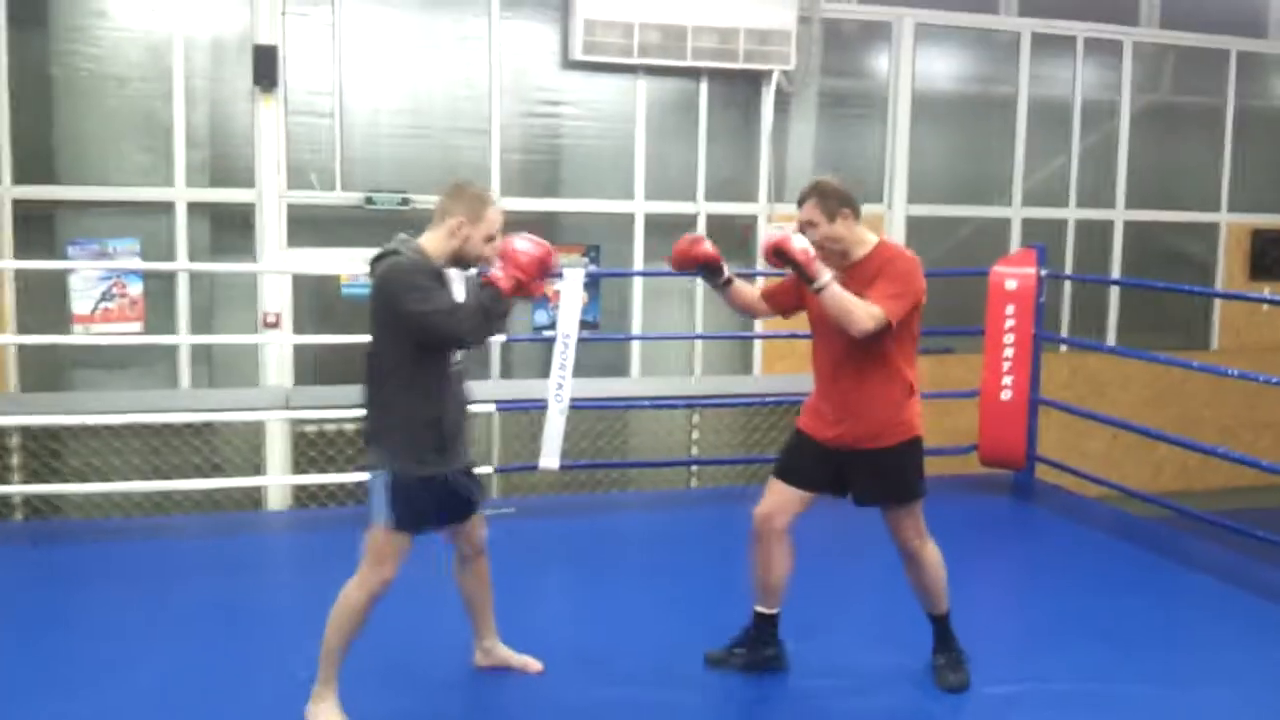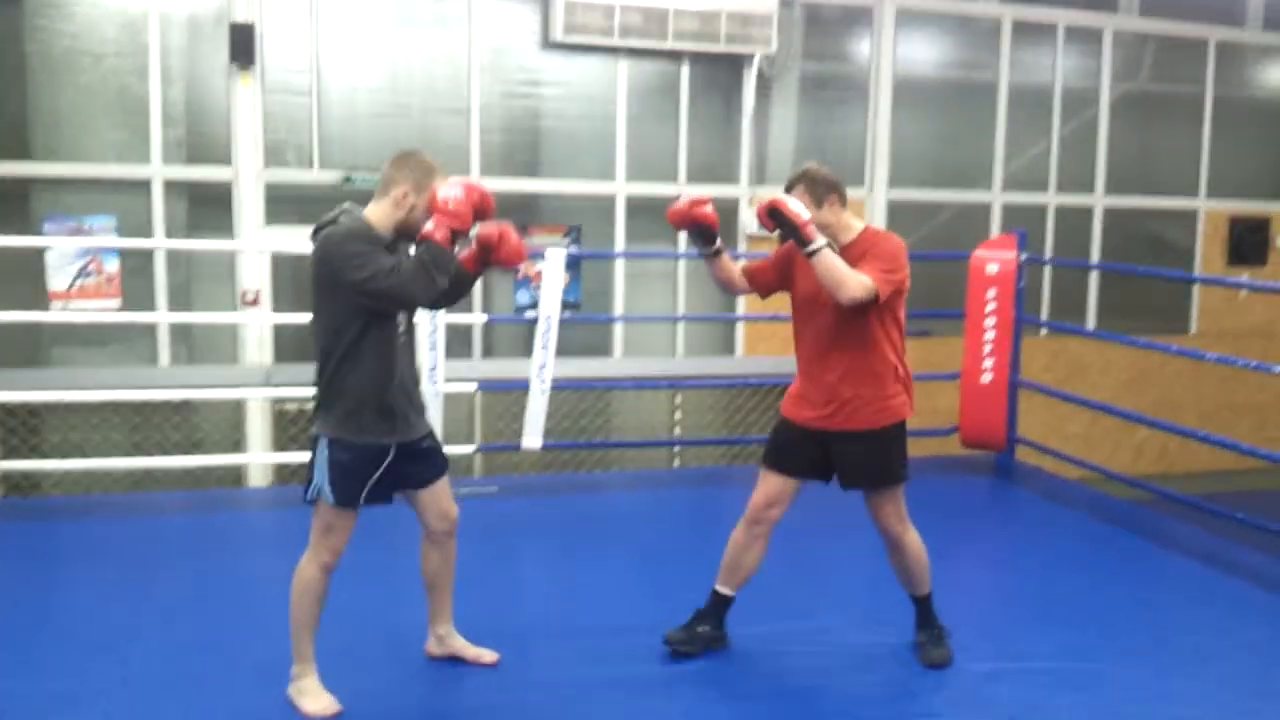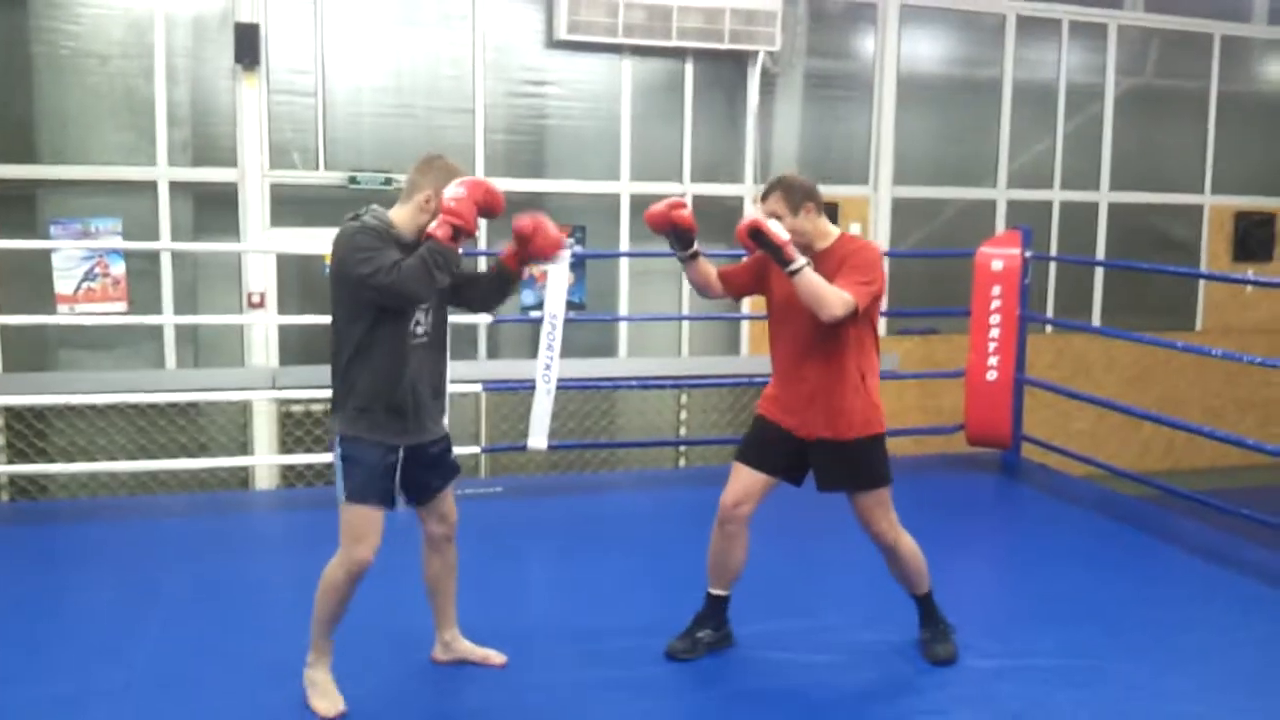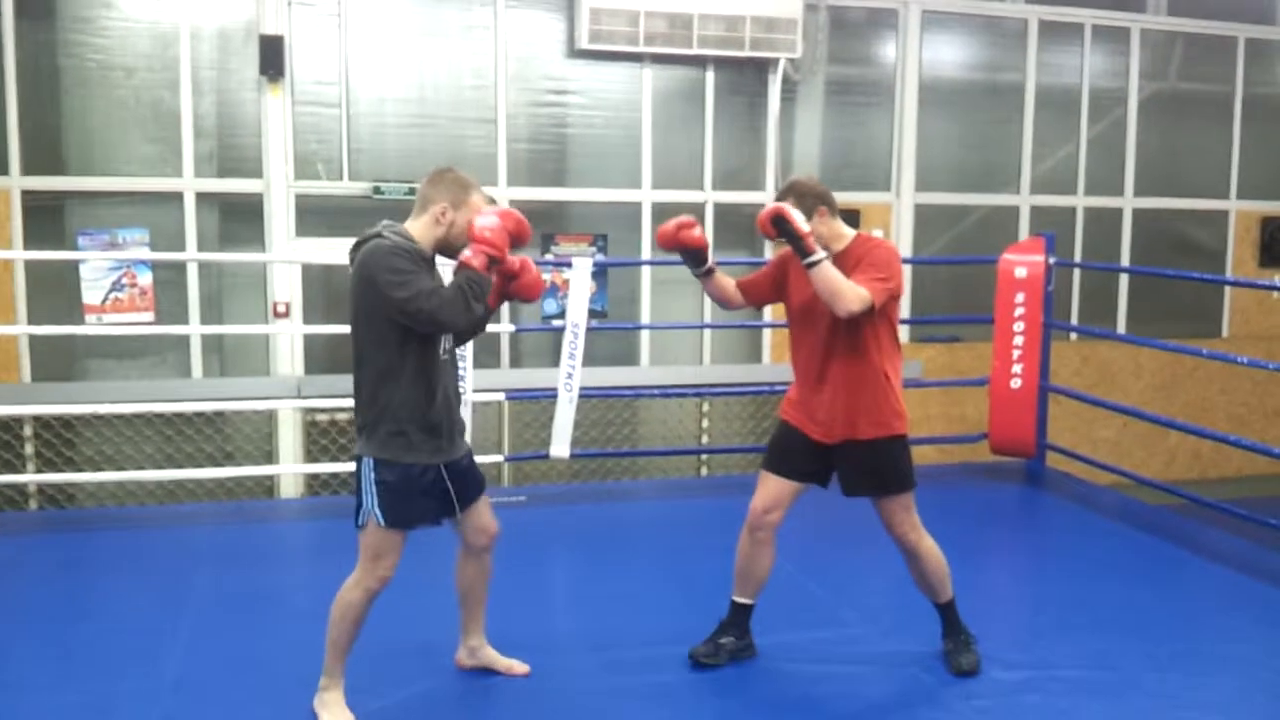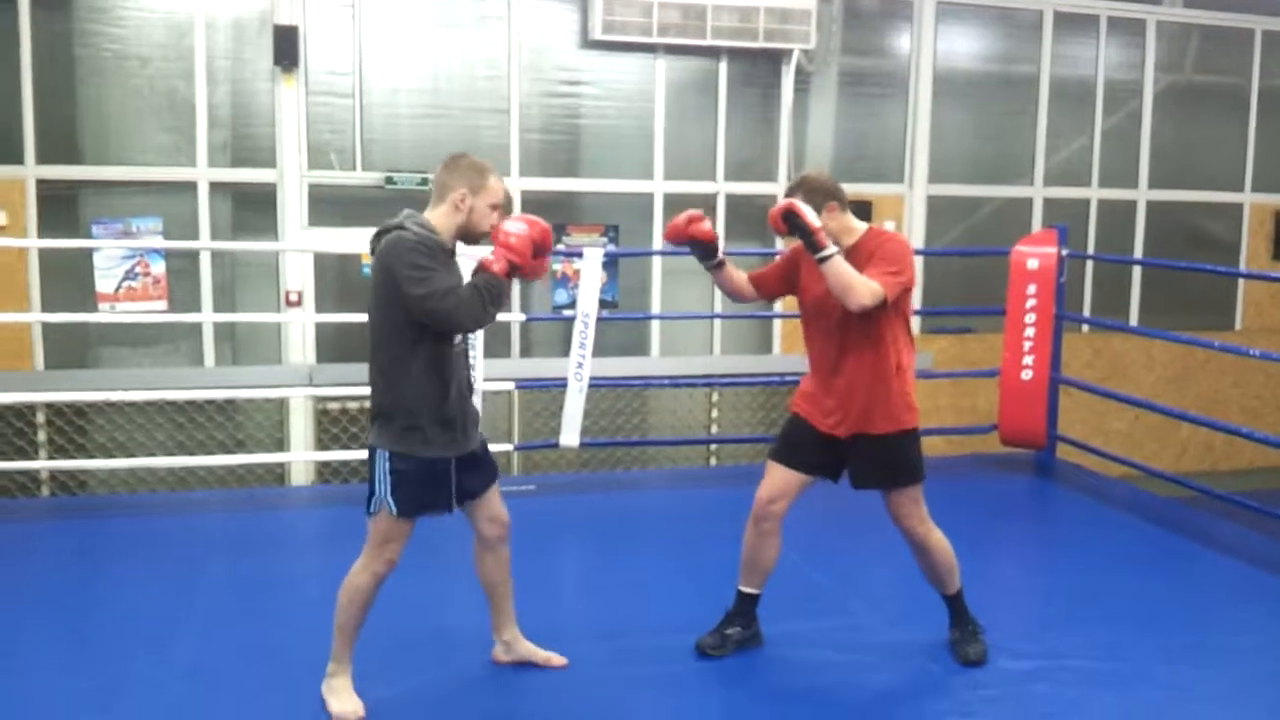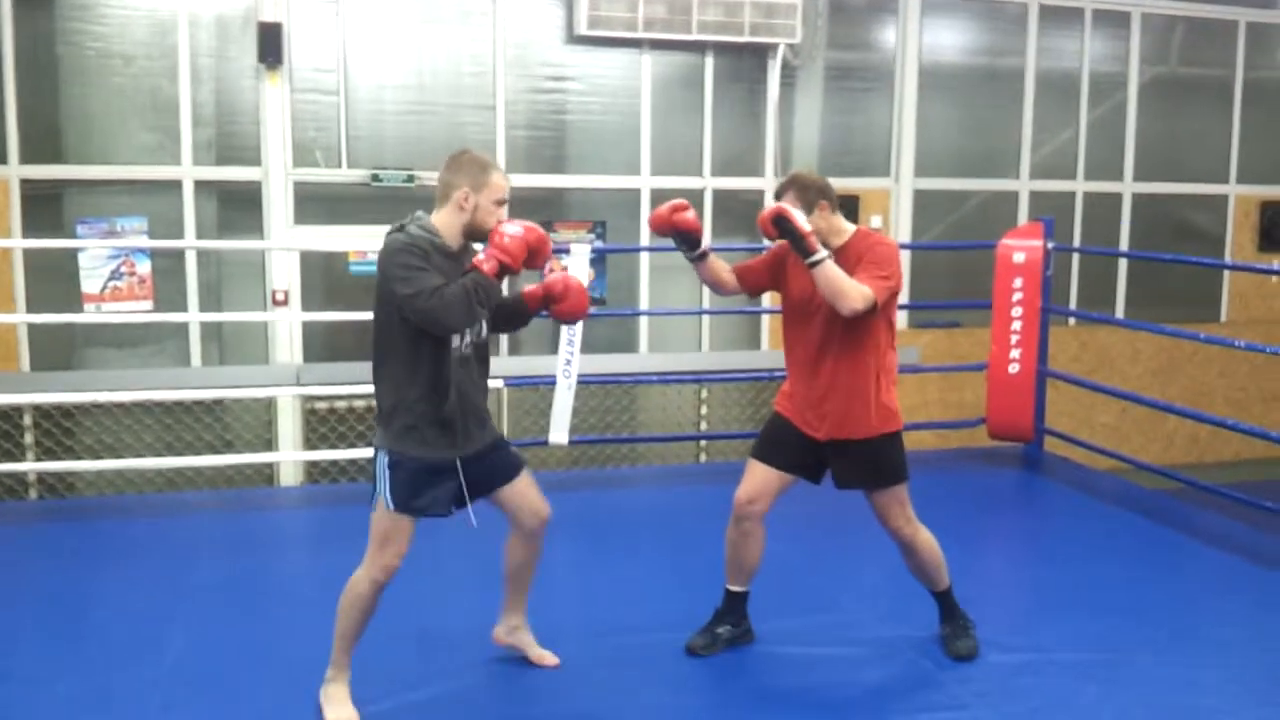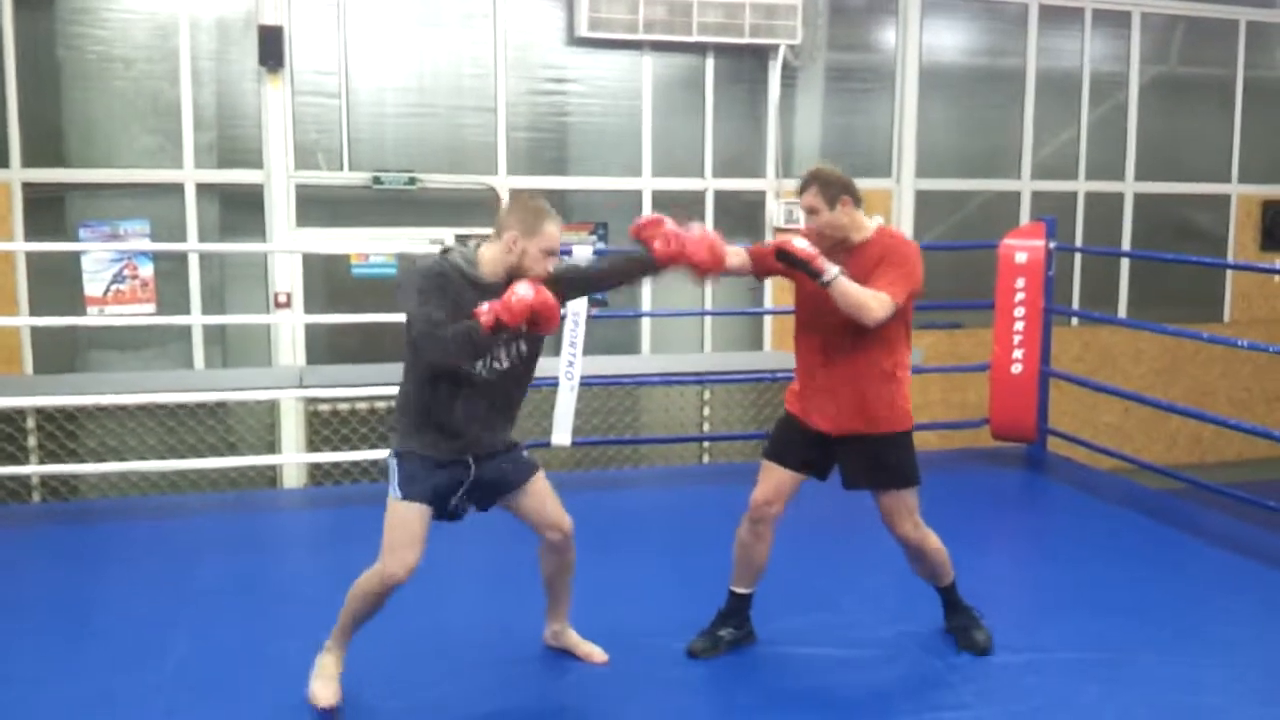
dt=0.3s
person 1, frame 1
left shoulder: (430, 273)
right shoulder: (402, 275)
left elbow: (457, 331)
right elbow: (462, 326)
left wrist: (508, 280)
right wrist: (506, 274)
left hip: (442, 447)
right hip: (404, 454)
left knee: (474, 545)
right knee: (376, 576)
left ankle: (488, 645)
person 1, frame 2
left shoulder: (392, 242)
right shoulder: (340, 243)
left elbow: (438, 293)
right elbow: (411, 288)
left wrist: (479, 256)
right wrist: (443, 230)
left hip: (405, 420)
right hip: (350, 428)
left knee: (442, 522)
right knee: (326, 551)
left ankle: (442, 635)
right ankle: (302, 674)
person 1, frame 3
left shoulder: (423, 248)
right shoulder: (358, 241)
left elbow: (480, 296)
right elbow: (409, 286)
left wrist: (518, 256)
right wrist: (450, 229)
left hip: (423, 425)
right hip: (368, 428)
left knee: (442, 532)
right knee: (358, 553)
left ankle: (448, 639)
right ankle: (317, 664)
person 1, frame 4
left shoulder: (419, 259)
right shoulder: (383, 258)
left elbow: (451, 331)
right elbow: (445, 312)
left wrist: (496, 290)
right wrist: (483, 257)
left hip: (443, 438)
right hip: (394, 448)
left knee: (482, 537)
right knee: (375, 573)
left ankle: (473, 644)
person 1, frame 5
left shoulder: (437, 248)
right shoulder: (403, 249)
right elbow: (461, 314)
left wrist: (507, 269)
right wrist: (504, 260)
left hip: (456, 427)
right hip: (408, 437)
left knee: (495, 530)
right knee: (381, 558)
left ankle: (508, 639)
right ankle: (337, 672)
person 1, frame 6
left shoulder: (471, 251)
right shoulder: (404, 251)
left elbow: (499, 318)
right elbow: (443, 315)
left wrist: (543, 296)
right wrist: (494, 262)
left hip: (473, 430)
right hip: (413, 439)
left knee: (533, 517)
right knee: (383, 565)
left ankle: (512, 625)
person 1, frame 7
left shoulder: (526, 283)
right shoulder: (437, 277)
left elbow: (598, 275)
right elbow: (436, 350)
left wrist: (665, 254)
right wrist: (497, 316)
left hip: (489, 442)
right hip: (426, 447)
left knee: (558, 531)
right knee: (395, 568)
left ankle: (559, 629)
right ankle: (331, 652)
person 2, frame 1
left shoulder: (900, 266)
right shoulder: (814, 263)
left elbow: (861, 323)
right elbow: (759, 305)
left wrist: (811, 270)
right wrist: (716, 274)
left hip: (888, 432)
right hip: (823, 426)
left knee: (912, 541)
right knee: (767, 520)
left ankle: (946, 645)
right ankle: (764, 640)
person 2, frame 2
left shoulder: (886, 249)
right shoulder: (797, 251)
left elbow: (850, 292)
right elbow: (740, 283)
left wrist: (806, 235)
right wrist: (709, 244)
left hip: (872, 415)
right hip: (807, 411)
left knee: (893, 526)
right knee: (759, 512)
left ankle: (928, 623)
right ankle: (710, 621)
person 2, frame 3
left shoulder: (862, 255)
right shoulder: (772, 258)
left elbow: (831, 308)
right elbow: (713, 287)
left wrist: (787, 253)
right wrist: (686, 247)
left hip: (850, 420)
right hip: (783, 413)
left knee: (883, 530)
right knee: (732, 508)
left ankle: (932, 620)
right ankle: (712, 621)
person 2, frame 4
left shoulder: (879, 255)
right shoulder: (791, 263)
left elbow: (848, 304)
right elbow: (734, 296)
left wrist: (806, 245)
right wrist: (700, 263)
left hip: (872, 423)
right hip: (807, 417)
left knee: (907, 533)
right knee: (760, 516)
left ankle: (955, 630)
right ankle: (735, 630)
person 2, frame 5
left shoulder: (891, 248)
right shoulder: (803, 257)
left elbow: (860, 298)
right elbow: (746, 290)
left wrist: (818, 241)
right wrist: (711, 256)
left hip: (883, 416)
right hip: (819, 409)
left knee: (915, 526)
right knee: (766, 506)
left ankle: (962, 621)
right ankle: (742, 619)
person 2, frame 6
left shoulder: (878, 250)
right shoulder: (787, 255)
left elbow: (851, 303)
right elbow: (728, 283)
left wrist: (808, 244)
right wrist: (693, 247)
left hip: (865, 418)
right hip: (799, 412)
left knee: (902, 527)
right knee: (746, 505)
left ankle: (952, 615)
right ankle: (732, 618)
person 2, frame 7
left shoulder: (898, 252)
right shoulder: (804, 246)
left elbow: (873, 314)
right elbow: (732, 260)
left wrist: (820, 267)
right wrist: (685, 244)
left hip: (877, 416)
right hip: (808, 409)
left knee: (908, 530)
right knee: (761, 509)
left ankle: (956, 610)
right ankle: (734, 620)
